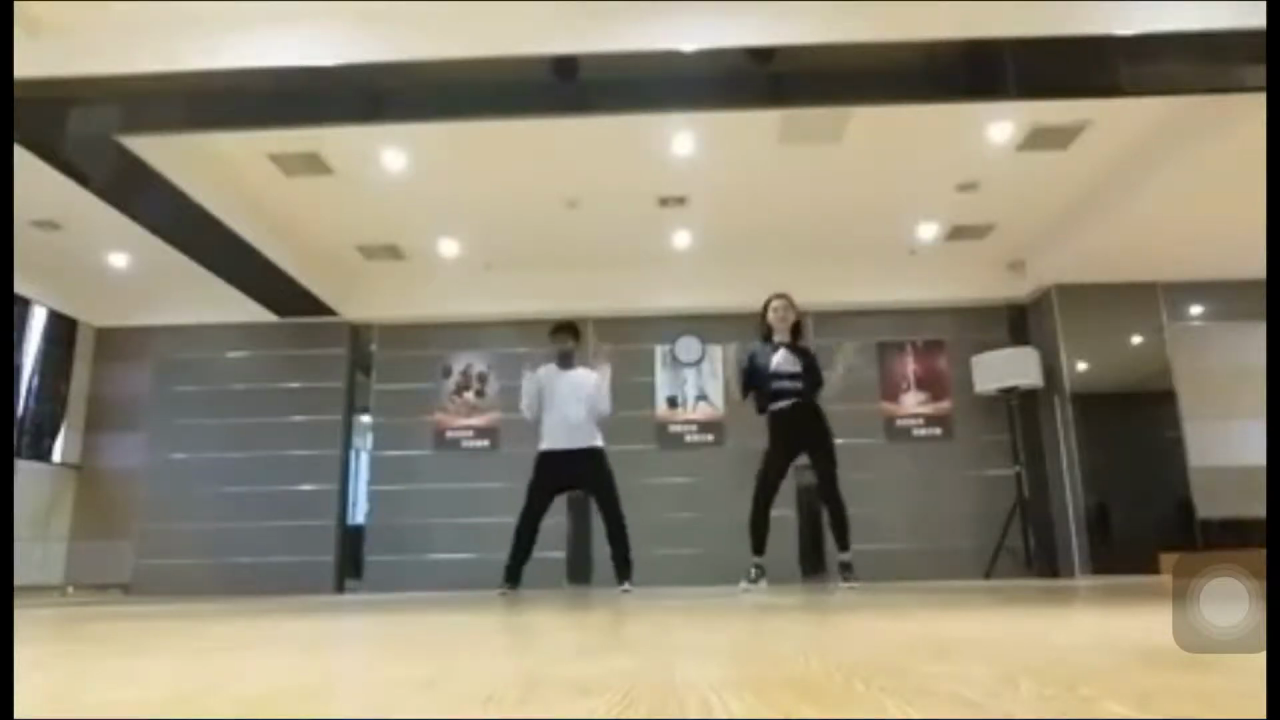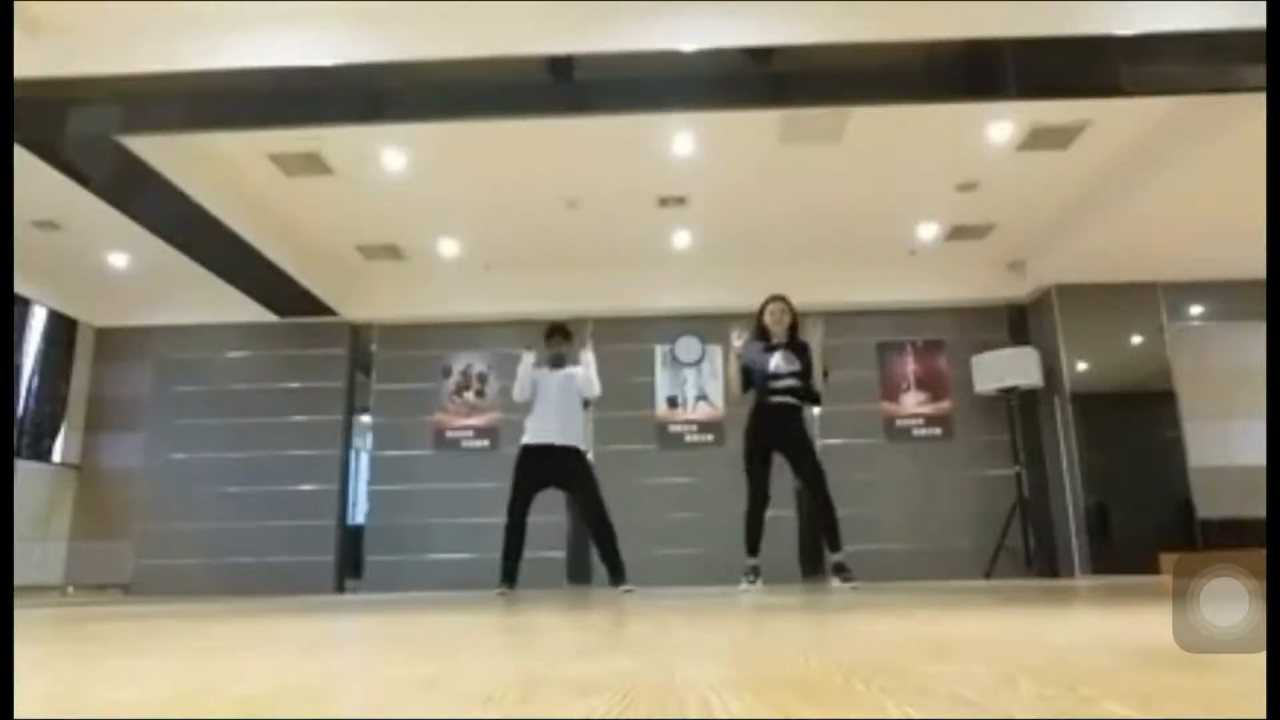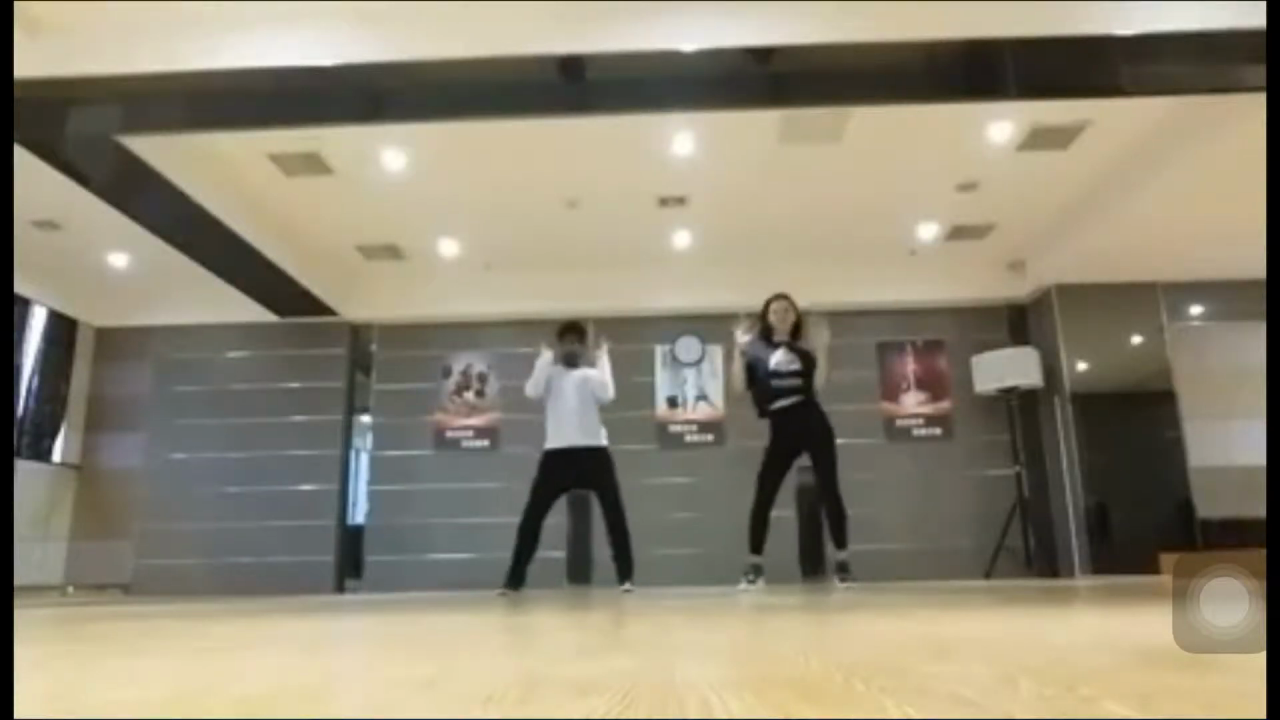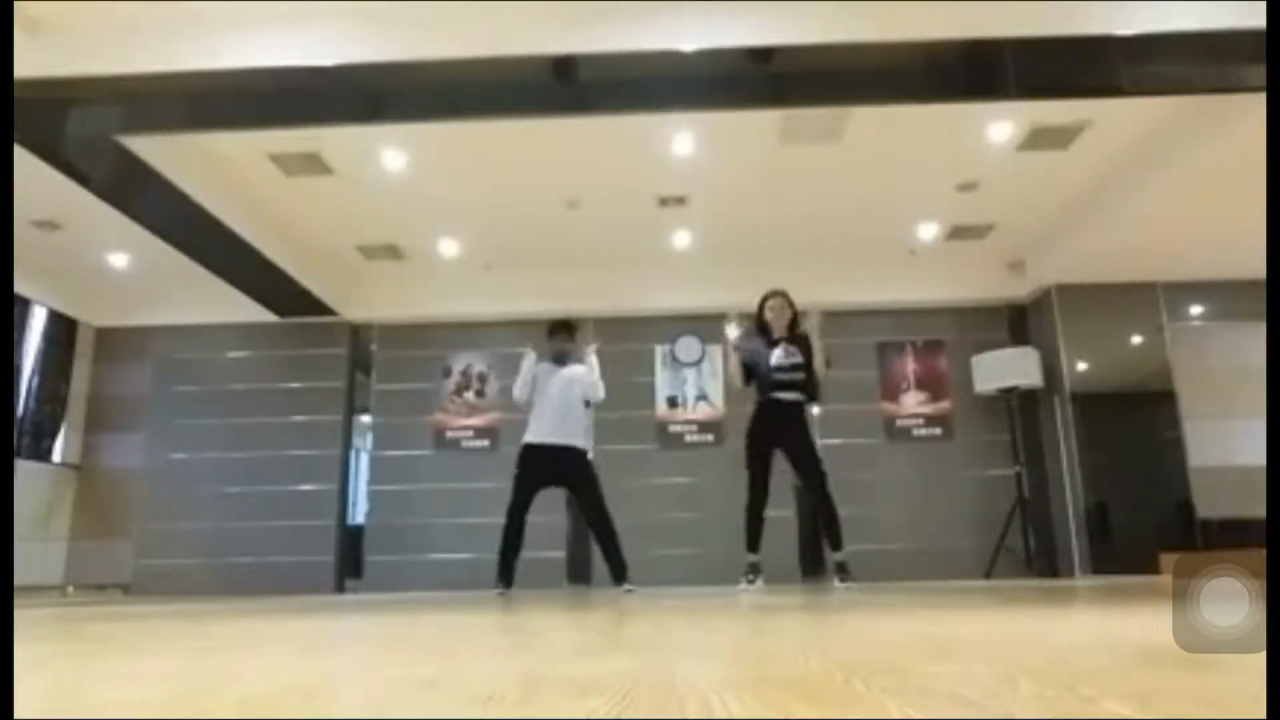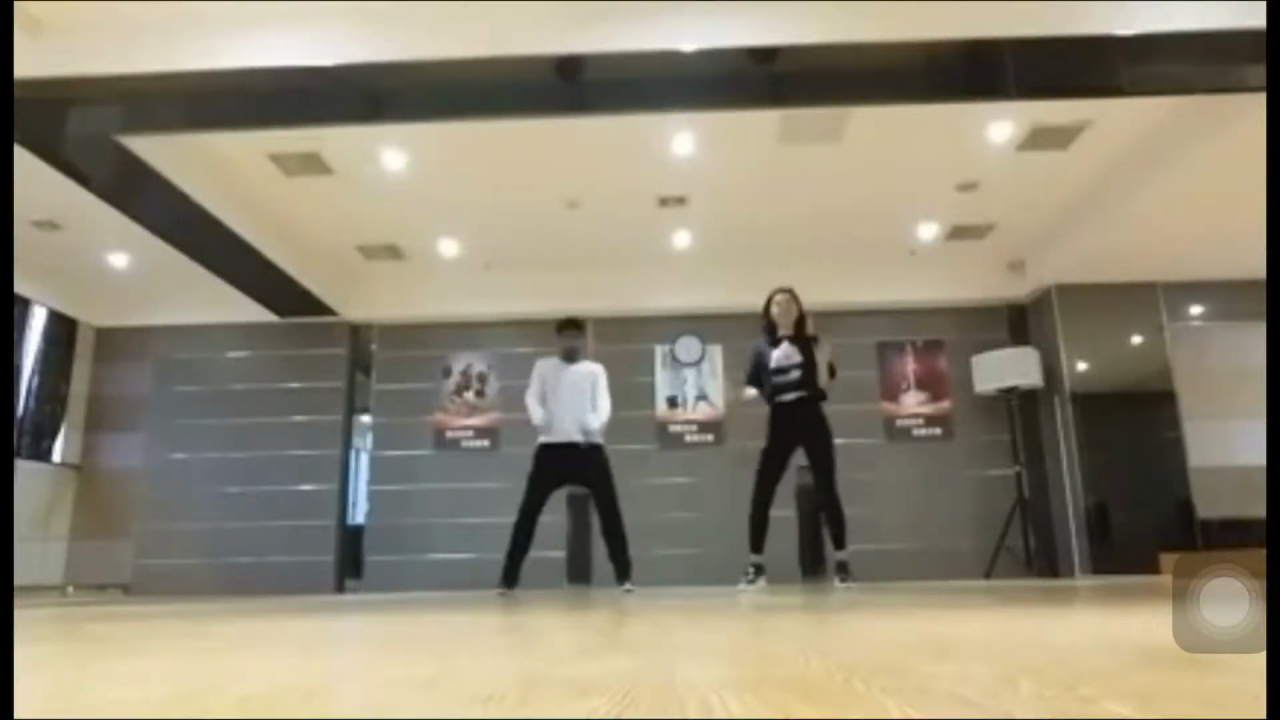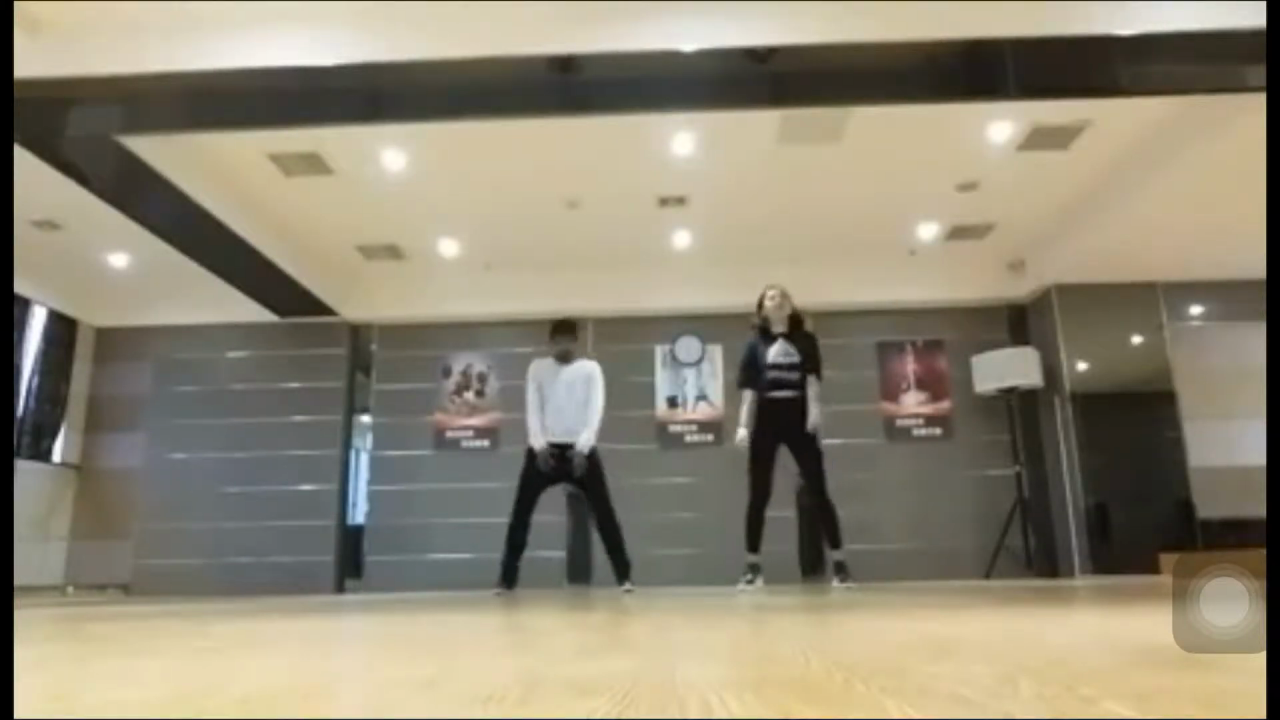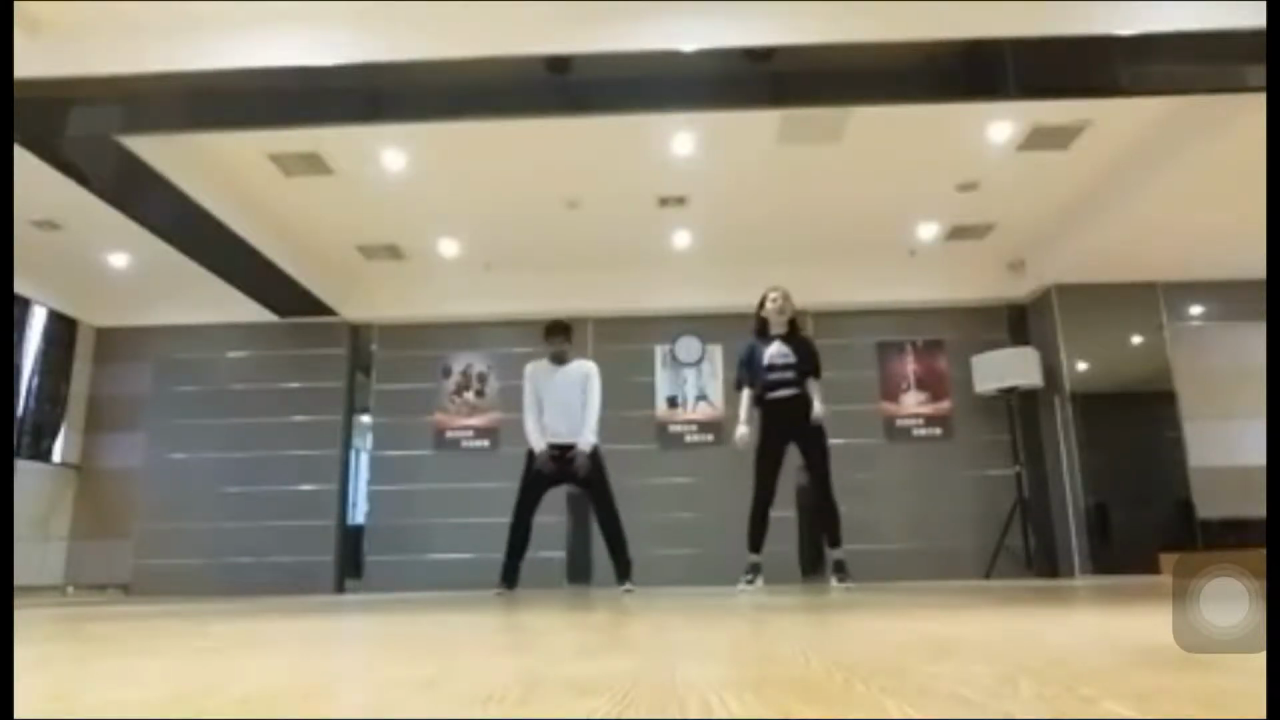
dt=0.3s
person 1, frame 1
left shoulder: (804, 354)
right shoulder: (756, 353)
left elbow: (820, 390)
right elbow: (739, 394)
left hip: (814, 424)
right hip: (782, 429)
left knee: (830, 492)
right knee: (762, 496)
left ankle: (844, 563)
right ankle: (756, 566)
person 1, frame 2
left shoulder: (802, 350)
right shoulder: (753, 351)
left elbow: (818, 388)
right elbow: (737, 390)
right wrist: (734, 355)
left hip: (793, 426)
right hip: (761, 426)
left knee: (819, 491)
right knee: (758, 497)
left ankle: (837, 563)
right ankle: (752, 567)
person 1, frame 3
left shoulder: (804, 351)
right shoulder: (756, 349)
left elbow: (817, 385)
right elbow: (739, 386)
left wrist: (822, 352)
right wrist: (739, 352)
left hip: (813, 425)
right hip: (782, 430)
left knee: (829, 492)
right knee: (764, 496)
left ankle: (841, 562)
right ankle: (754, 566)
person 1, frame 4
left shoulder: (804, 342)
right shoulder: (754, 345)
left elbow: (820, 373)
right elbow: (739, 383)
left wrist: (815, 337)
right wrist: (733, 347)
left hip: (795, 423)
right hip: (764, 423)
left knee: (818, 491)
right knee: (757, 494)
left ankle: (839, 562)
right ankle: (752, 566)
person 1, frame 5
left shoulder: (810, 342)
right shoulder: (763, 349)
left elbow: (824, 383)
right elbow: (756, 389)
left wrist: (822, 362)
right wrist: (742, 394)
left hip: (811, 422)
right hip: (780, 425)
left knee: (826, 492)
right knee: (761, 495)
left ankle: (841, 563)
right ankle: (755, 565)
person 1, frame 6
left shoulder: (806, 340)
right shoulder: (756, 345)
left elbow: (812, 379)
right elbow: (749, 389)
left wrist: (814, 410)
right wrist: (743, 425)
left hip: (798, 420)
right hip: (765, 421)
left knee: (817, 492)
right knee: (758, 495)
left ankle: (838, 563)
right ankle: (753, 566)
person 1, frame 7
left shoulder: (803, 344)
right shoulder: (754, 348)
left elbow: (811, 380)
right elbow: (747, 388)
left wrist: (817, 401)
right wrist: (742, 422)
left hip: (805, 419)
right hip: (772, 422)
left knee: (821, 490)
right knee: (763, 495)
left ankle: (837, 562)
right ankle: (753, 565)
person 2, frame 1
left shoulder: (591, 376)
right shoulder: (542, 374)
left elbow: (602, 411)
right elbow: (530, 412)
left wrist: (604, 377)
right wrist: (529, 383)
left hip: (588, 453)
right hip: (551, 454)
left knee: (613, 513)
right knee: (530, 515)
left ankle: (624, 575)
right ankle: (511, 577)
person 2, frame 2
left shoulder: (579, 374)
right shoulder: (536, 375)
left elbow: (592, 393)
right elbow: (520, 395)
left wrist: (587, 359)
right wrist: (527, 360)
left hip: (570, 452)
right hip: (533, 451)
left knee: (596, 514)
right knee: (516, 513)
left ankle: (618, 576)
right ankle: (507, 578)
person 2, frame 3
left shoulder: (593, 374)
right shoulder: (550, 373)
left elbow: (606, 396)
right elbow: (532, 392)
left wrist: (602, 360)
right wrist: (545, 359)
left hip: (594, 452)
right hip: (557, 453)
left knee: (614, 513)
right knee: (532, 515)
left ankle: (625, 576)
right ankle: (514, 578)
person 2, frame 4
left shoulder: (583, 372)
right shoulder: (537, 371)
left elbow: (597, 396)
right elbow: (520, 396)
left wrist: (591, 359)
right wrist: (529, 360)
left hip: (572, 452)
right hip: (536, 449)
left knee: (597, 514)
right knee: (516, 512)
left ankle: (621, 576)
right ankle: (504, 578)
person 2, frame 5
left shoulder: (595, 370)
right shoulder: (543, 366)
left elbow: (604, 407)
right elbow: (532, 397)
left wrist: (593, 424)
right wrist: (538, 418)
left hip: (588, 447)
right hip: (552, 447)
left knee: (609, 511)
right knee: (528, 512)
left ankle: (624, 576)
right ankle: (509, 578)
person 2, frame 6
left shoulder: (591, 369)
right shoulder: (538, 368)
left elbow: (595, 410)
right elbow: (533, 409)
left wrist: (583, 447)
right wrist: (540, 445)
left hip: (580, 449)
right hip: (544, 449)
left knee: (603, 511)
right knee: (521, 511)
left ankle: (623, 576)
right ankle: (507, 578)
person 2, frame 7
left shoulder: (588, 369)
right shoulder: (533, 370)
left elbow: (592, 410)
right elbow: (530, 412)
left wrist: (585, 447)
right wrist: (539, 447)
left hip: (582, 450)
right hip: (545, 450)
left knee: (606, 510)
right knee: (523, 511)
left ankle: (624, 575)
right ankle: (508, 578)
